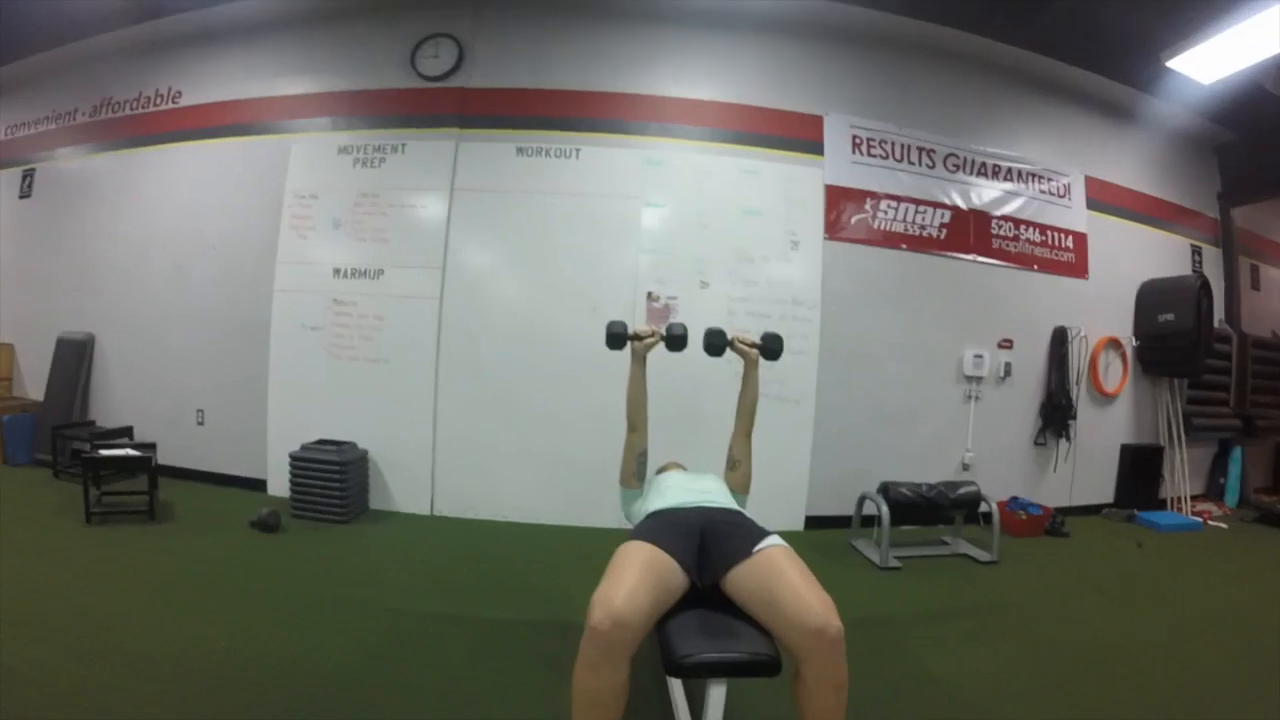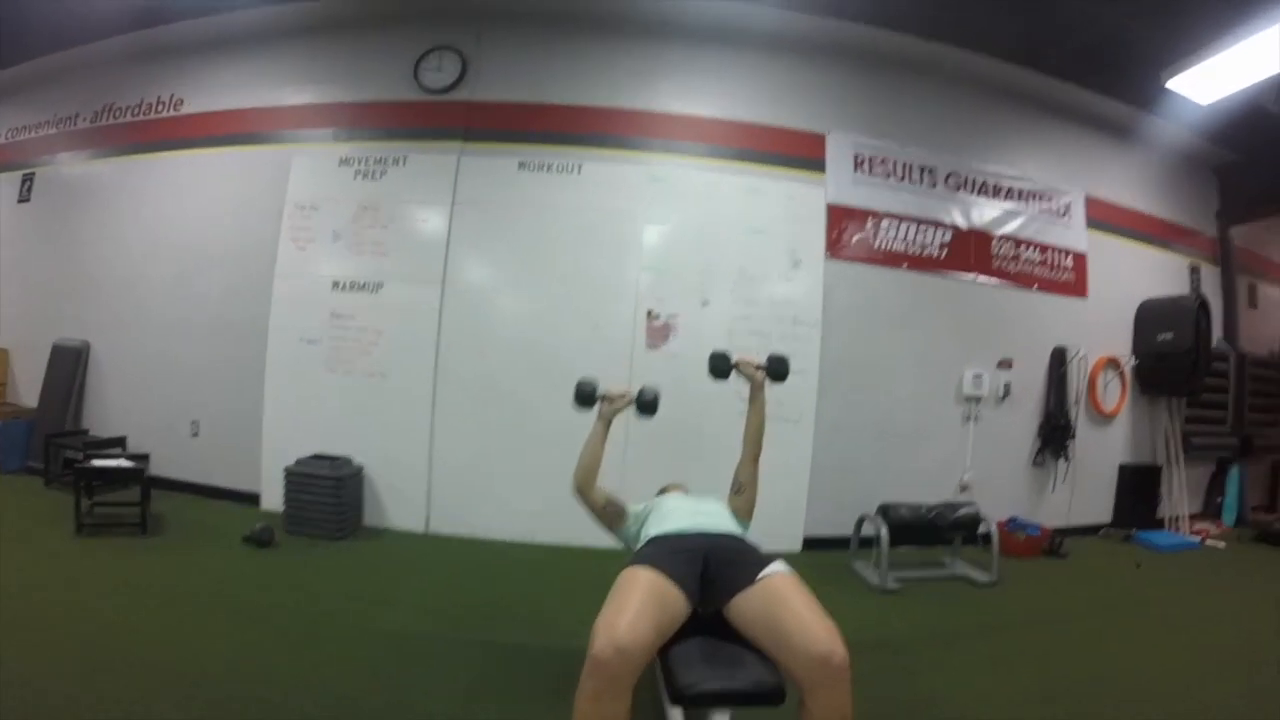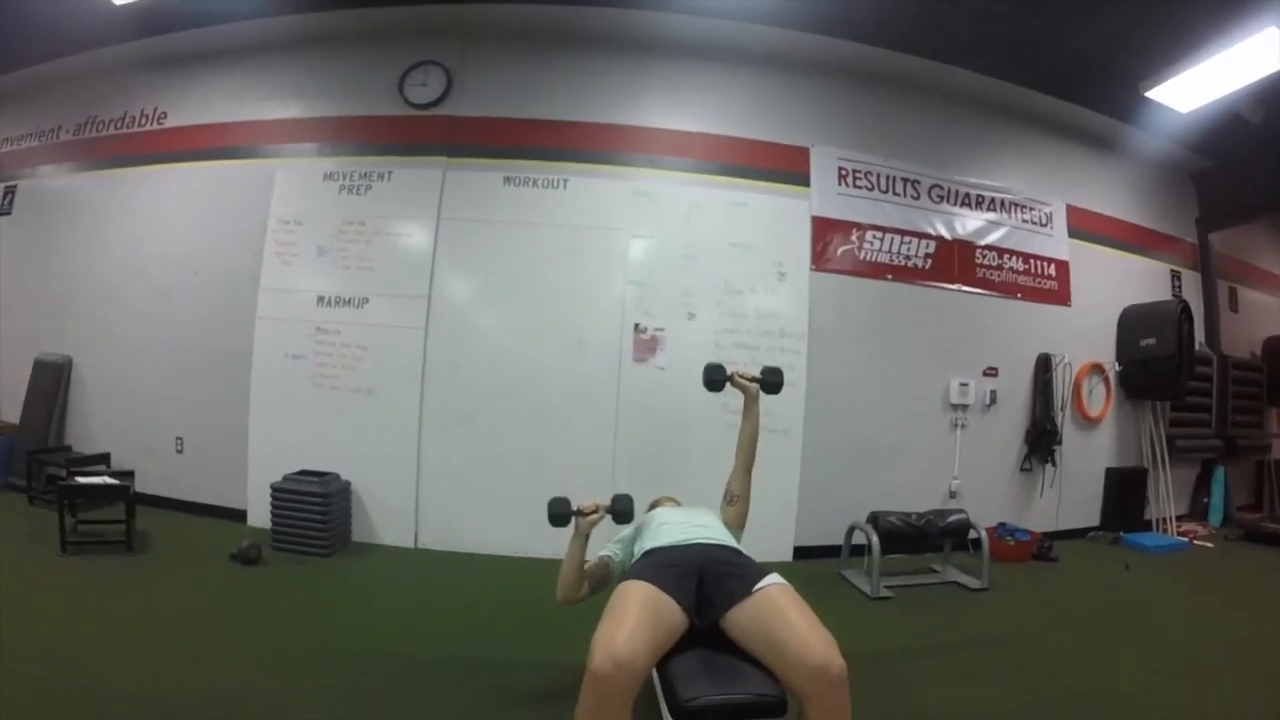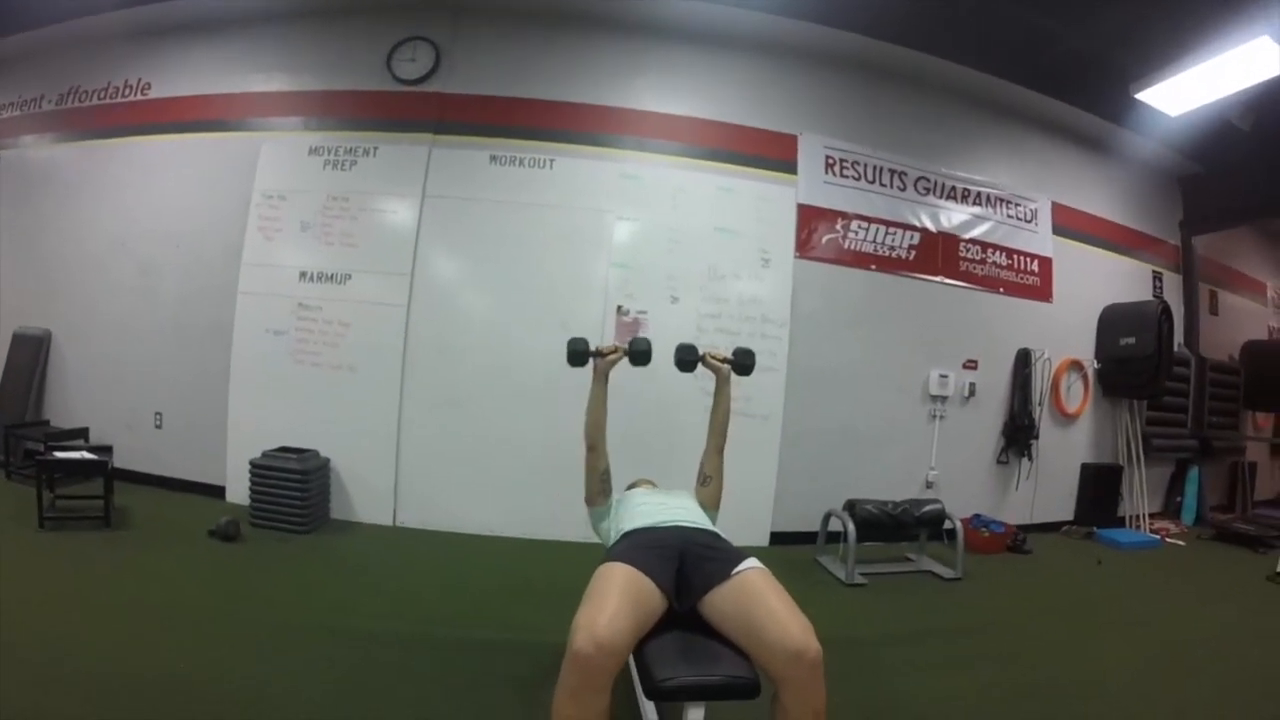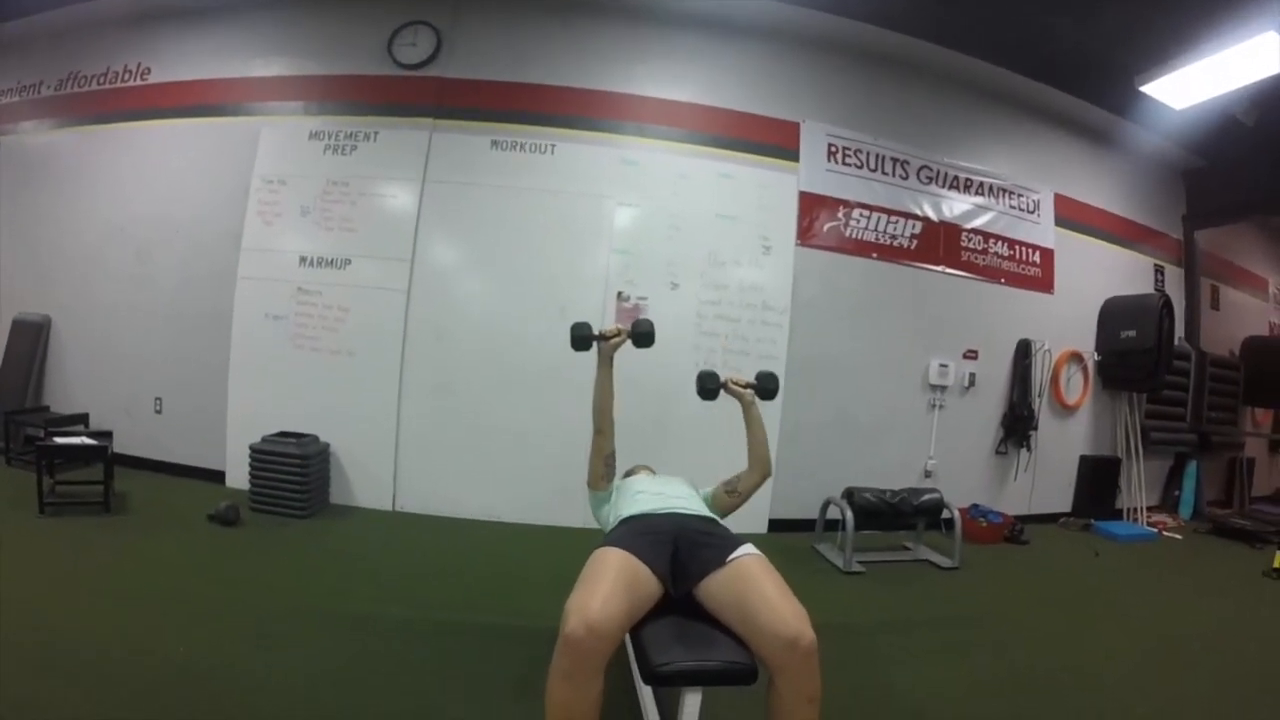
dt=0.7s
person 1, frame 1
left shoulder: (722, 488)
right shoulder: (645, 498)
left elbow: (742, 433)
right elbow: (636, 431)
left wrist: (751, 364)
right wrist: (638, 359)
left knee: (825, 634)
right knee: (606, 626)
person 1, frame 2
left shoulder: (721, 508)
right shoulder: (644, 515)
left elbow: (749, 459)
right elbow: (585, 487)
left wrist: (756, 390)
right wrist: (604, 419)
left hip: (734, 552)
left knee: (828, 659)
right knee: (610, 653)
person 1, frame 3
left shoulder: (716, 522)
right shoulder: (635, 533)
left elbow: (742, 470)
right elbow: (569, 593)
left wrist: (751, 400)
right wrist: (582, 532)
left knee: (827, 672)
right knee: (607, 670)
person 1, frame 4
left shoulder: (693, 504)
right shoulder: (612, 512)
left elbow: (714, 450)
right elbow: (595, 448)
left wrist: (723, 381)
right wrist: (599, 377)
left knee: (804, 657)
right knee: (589, 652)
person 1, frame 5
left shoulder: (697, 498)
right shoulder: (613, 497)
left elbow: (759, 469)
right elbow: (603, 430)
left wrist: (748, 404)
right wrist: (605, 359)
left hip: (706, 533)
right hip: (637, 529)
left knee: (798, 645)
right knee: (581, 635)
